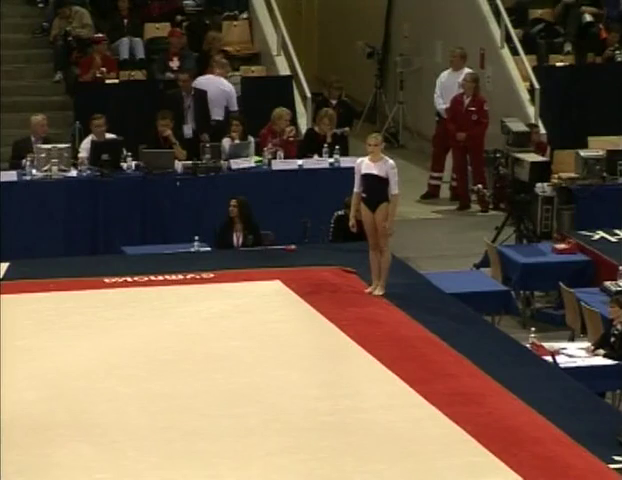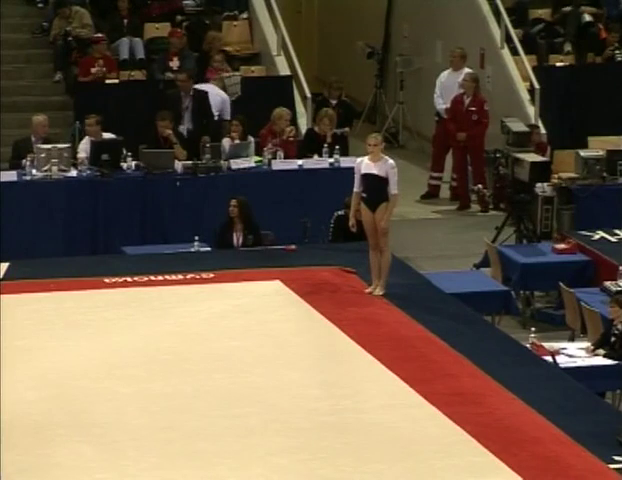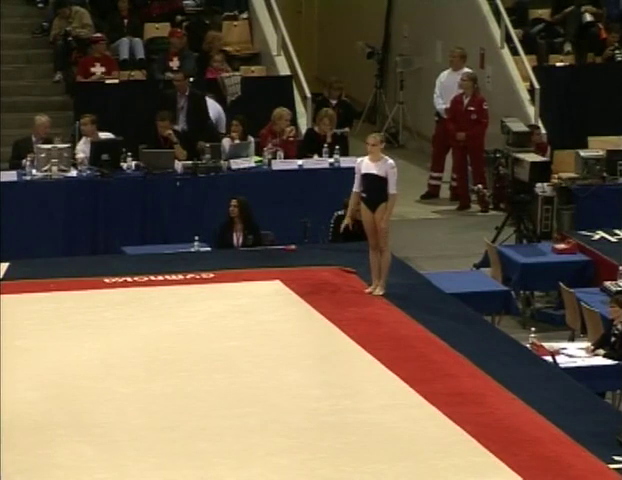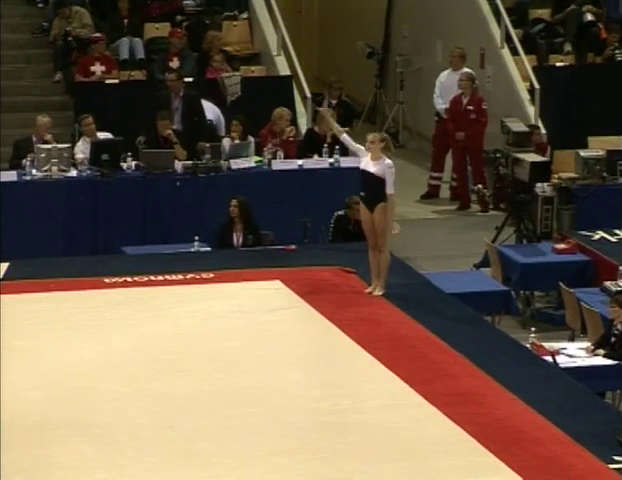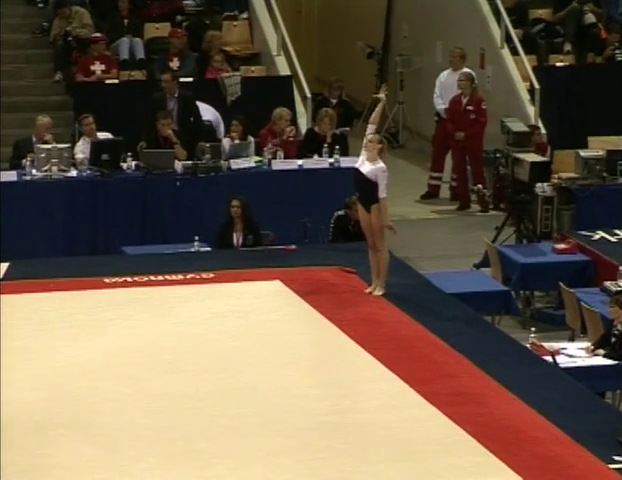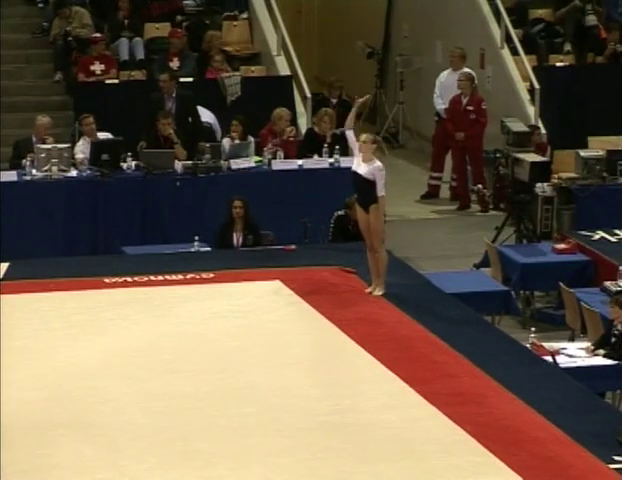
dt=0.3s
person 1, frame 1
left shoulder: (389, 164)
right shoulder: (360, 163)
left elbow: (394, 193)
right elbow: (357, 190)
left wrist: (391, 219)
right wrist: (352, 215)
left hip: (382, 205)
right hip: (366, 205)
left knee: (383, 246)
right knee: (372, 246)
left ankle: (382, 284)
right ankle: (374, 282)
person 1, frame 2
left shoulder: (389, 164)
right shoulder: (360, 163)
left elbow: (394, 193)
right elbow: (357, 190)
left wrist: (387, 218)
right wrist: (352, 215)
left hip: (382, 205)
right hip: (366, 205)
left knee: (383, 246)
right knee: (372, 246)
left ankle: (382, 284)
right ankle: (374, 282)
person 1, frame 3
left shoulder: (388, 164)
right shoulder: (361, 163)
left elbow: (392, 193)
right elbow: (356, 190)
left wrist: (386, 219)
right wrist: (348, 216)
left hip: (381, 205)
right hip: (366, 205)
left knee: (382, 246)
right knee: (372, 245)
left ankle: (382, 284)
right ankle: (374, 282)
person 1, frame 4
left shoulder: (387, 165)
right shoulder: (364, 154)
left elbow: (390, 193)
right elbow: (344, 137)
left wrist: (391, 219)
right wrist: (328, 118)
left hip: (380, 205)
right hip: (365, 203)
left knee: (381, 246)
right knee: (372, 245)
left ankle: (381, 284)
right ankle: (374, 282)
person 1, frame 5
left shoulder: (380, 168)
right shoulder: (363, 156)
left elbow: (382, 195)
right elbow: (372, 124)
left wrist: (385, 219)
right wrist: (381, 103)
left hip: (375, 207)
right hip: (362, 204)
left knee: (379, 246)
right knee: (370, 245)
left ankle: (381, 284)
right ankle: (374, 282)
person 1, frame 6
left shoulder: (377, 167)
right shoulder: (357, 156)
left elbow: (381, 196)
right elbow: (348, 129)
left wrist: (381, 219)
right wrist: (356, 107)
left hip: (373, 207)
right hip: (360, 205)
left knee: (377, 246)
right knee: (369, 246)
left ankle: (380, 284)
right ankle: (374, 282)
person 2, frame 1
right shoulder: (444, 75)
right elbow: (437, 95)
right wrist: (444, 109)
right hip: (443, 117)
right knee: (437, 152)
left ankle: (456, 189)
right ankle: (433, 189)
person 2, frame 2
right shoulder: (444, 75)
right elbow: (437, 95)
right wrist: (444, 109)
right hip: (443, 117)
right knee: (438, 152)
left ankle: (456, 190)
right ankle: (433, 188)
person 2, frame 3
right shoulder: (444, 75)
right elbow: (437, 95)
right wrist: (443, 109)
right hip: (443, 117)
right knee: (437, 152)
left ankle: (456, 189)
right ankle: (433, 188)
person 2, frame 4
right shoulder: (443, 75)
right elbow: (436, 95)
right wrist: (443, 109)
right hip: (442, 118)
right knee: (437, 152)
left ankle: (456, 189)
right ankle: (433, 188)
person 2, frame 5
right shoulder: (443, 75)
right elbow: (436, 95)
right wrist: (443, 109)
right hip: (443, 117)
right knee: (437, 153)
right ankle: (433, 188)
person 2, frame 6
left shoulder: (469, 75)
right shoulder: (443, 75)
right elbow: (436, 95)
right wrist: (443, 109)
right hip: (442, 117)
right knee: (437, 153)
right ankle: (433, 188)
person 3, frame 1
left shoulder: (480, 101)
right shoulder: (456, 99)
left elbow: (484, 123)
right elbow: (450, 120)
left wrist: (467, 135)
right wrist: (455, 133)
left hip: (475, 142)
right hip: (457, 141)
left knee: (478, 170)
right knee: (460, 171)
left ankle: (483, 202)
right ankle: (464, 201)
person 3, frame 2
left shoulder: (481, 101)
right shoulder: (457, 99)
left elbow: (484, 124)
right elbow: (450, 119)
left wrist: (468, 135)
right wrist: (455, 133)
left hip: (475, 142)
right hip: (457, 141)
left knee: (478, 170)
right knee: (460, 171)
left ankle: (483, 202)
right ankle: (464, 201)
person 3, frame 3
left shoulder: (480, 101)
right shoulder: (456, 100)
left elbow: (483, 123)
right elbow: (450, 120)
left wrist: (467, 134)
right wrist: (455, 133)
left hip: (475, 142)
right hip: (457, 141)
left knee: (478, 170)
right knee: (460, 170)
left ankle: (483, 202)
right ankle: (464, 201)
person 3, frame 4
left shoulder: (479, 100)
right shoulder: (455, 100)
left elbow: (482, 123)
right elbow: (449, 120)
left wrist: (466, 134)
right wrist: (454, 133)
left hip: (474, 142)
right hip: (457, 141)
left knee: (478, 170)
right knee: (460, 171)
left ankle: (483, 201)
right ankle: (464, 201)
person 3, frame 5
left shoulder: (478, 100)
right shoulder: (454, 100)
left elbow: (482, 123)
right elbow: (449, 120)
left wrist: (466, 134)
right wrist: (454, 133)
left hip: (473, 142)
right hip: (456, 141)
left knee: (477, 170)
right knee: (459, 171)
left ankle: (483, 202)
right ankle: (464, 201)
person 3, frame 6
left shoulder: (478, 101)
right shoulder: (454, 100)
left elbow: (482, 123)
right elbow: (448, 120)
left wrist: (466, 134)
right wrist: (454, 133)
left hip: (473, 142)
right hip: (456, 142)
left knee: (477, 170)
right knee: (459, 170)
left ankle: (483, 202)
right ankle: (464, 201)
